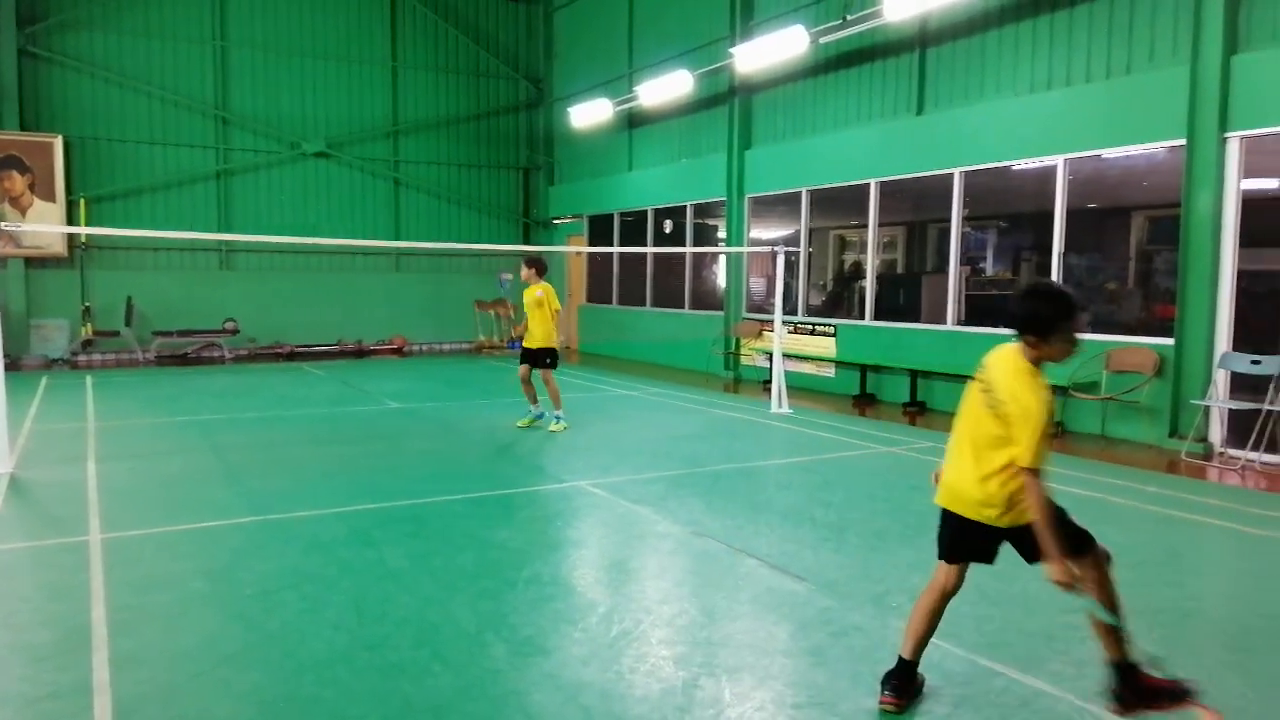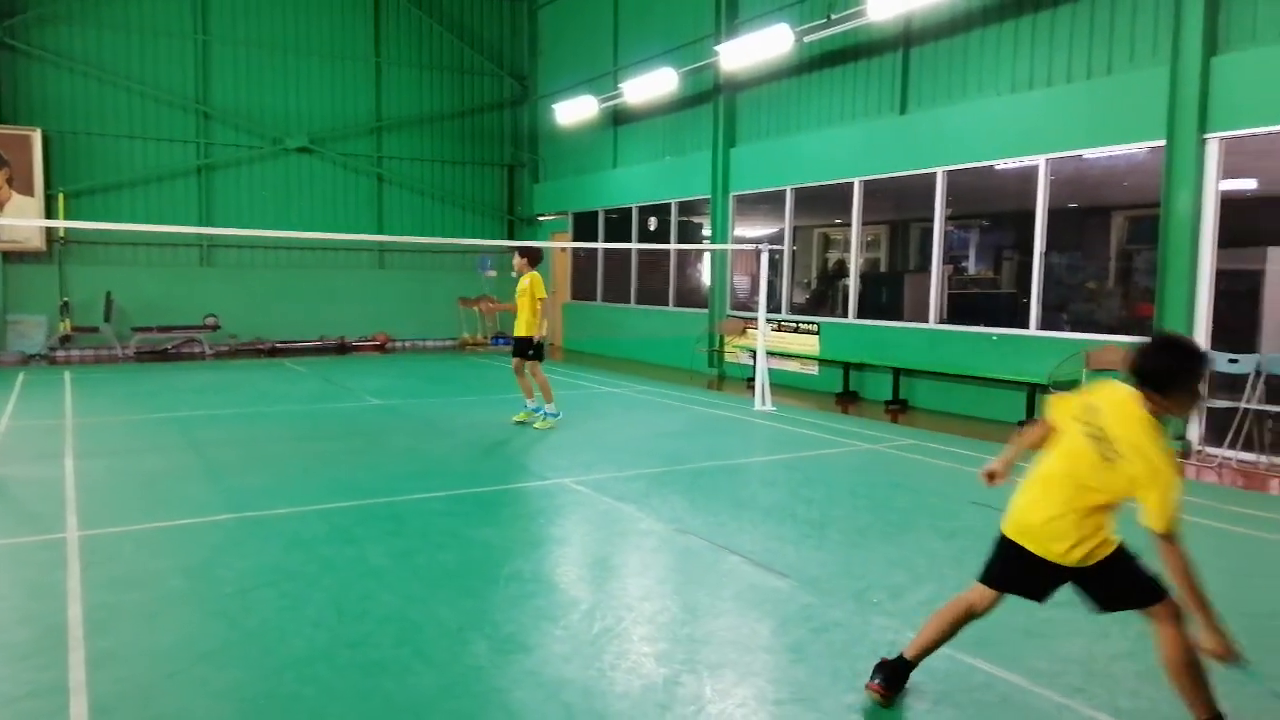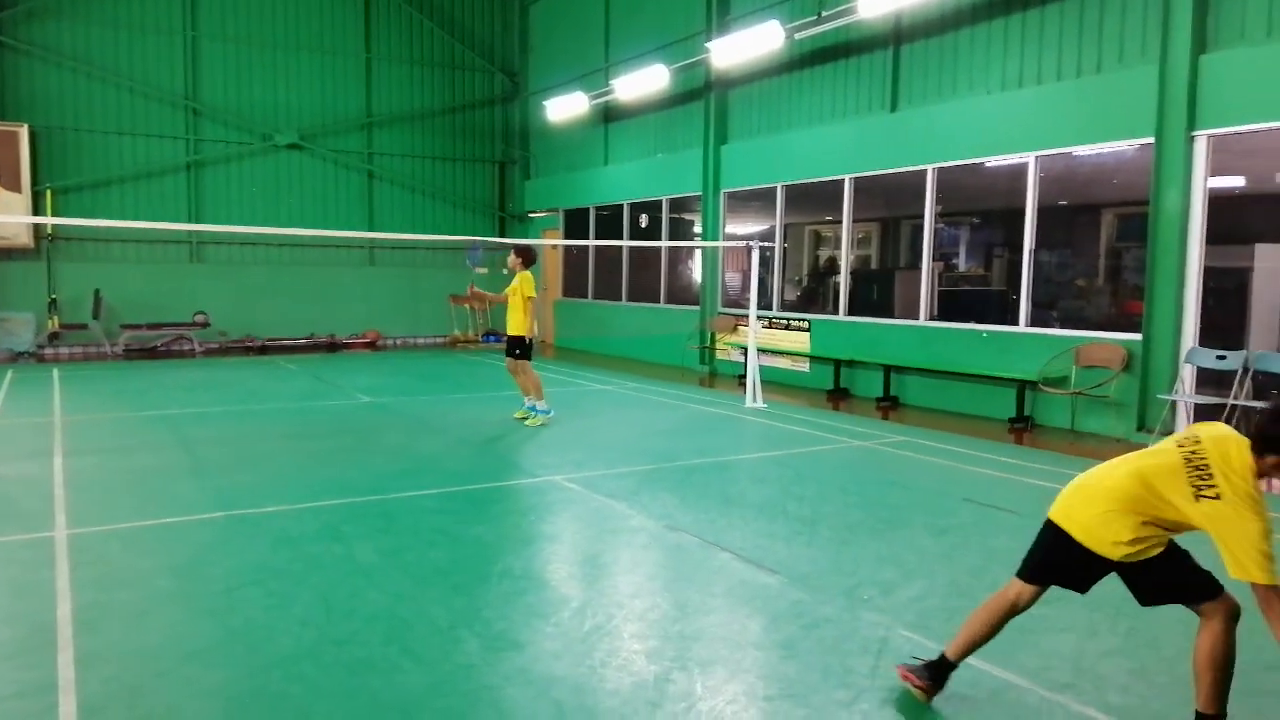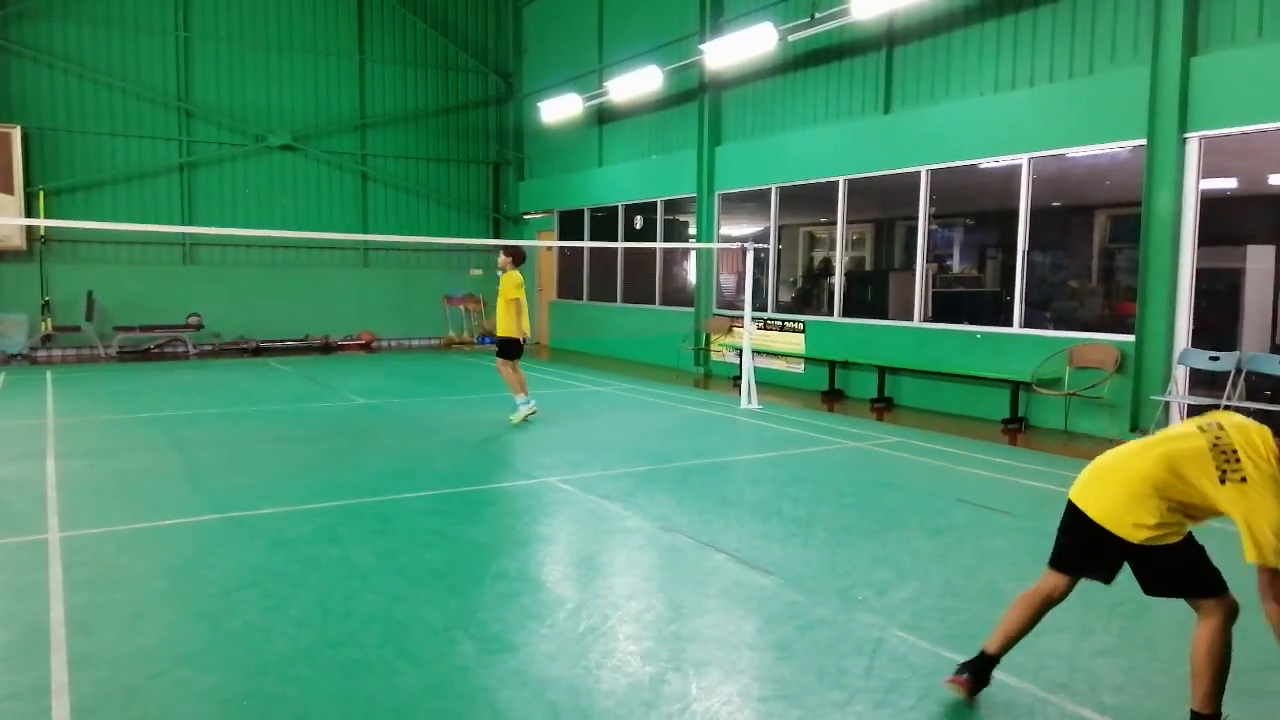
dt=0.2s
person 1, frame 1
left shoulder: (998, 356)
right shoulder: (1032, 399)
right elbow: (1031, 481)
left wrist: (951, 463)
right wrist: (1055, 558)
left hip: (958, 489)
right hip: (1003, 500)
left knee: (946, 579)
right knee: (1094, 562)
left ankle: (901, 679)
right ankle: (1128, 682)
person 1, frame 2
left shoulder: (1109, 394)
right shoulder: (1154, 457)
left elbow: (1046, 425)
right elbow: (1169, 546)
left wrist: (1006, 460)
right wrist: (1209, 627)
left hip: (1027, 521)
right hip: (1074, 539)
left knee: (976, 601)
right knee: (1167, 616)
left ankle: (890, 673)
person 1, frame 3
left shoulder: (1219, 435)
right shoulder: (1241, 505)
left hip: (1082, 497)
right hip: (1123, 532)
left knee: (1018, 593)
right knee: (1220, 611)
left ankle: (935, 672)
person 1, frame 4
left shoulder: (1232, 423)
left hip: (1094, 485)
right hip: (1141, 515)
left knee: (1053, 586)
right knee: (1218, 610)
left ankle: (977, 668)
